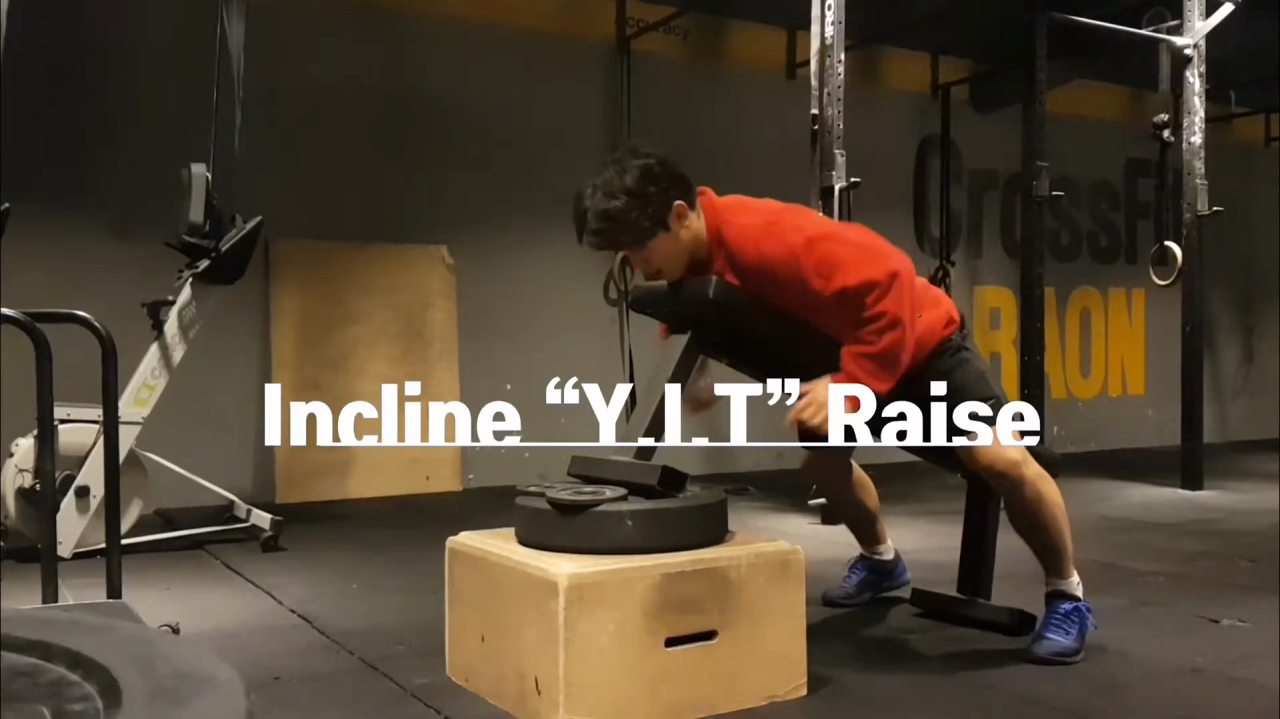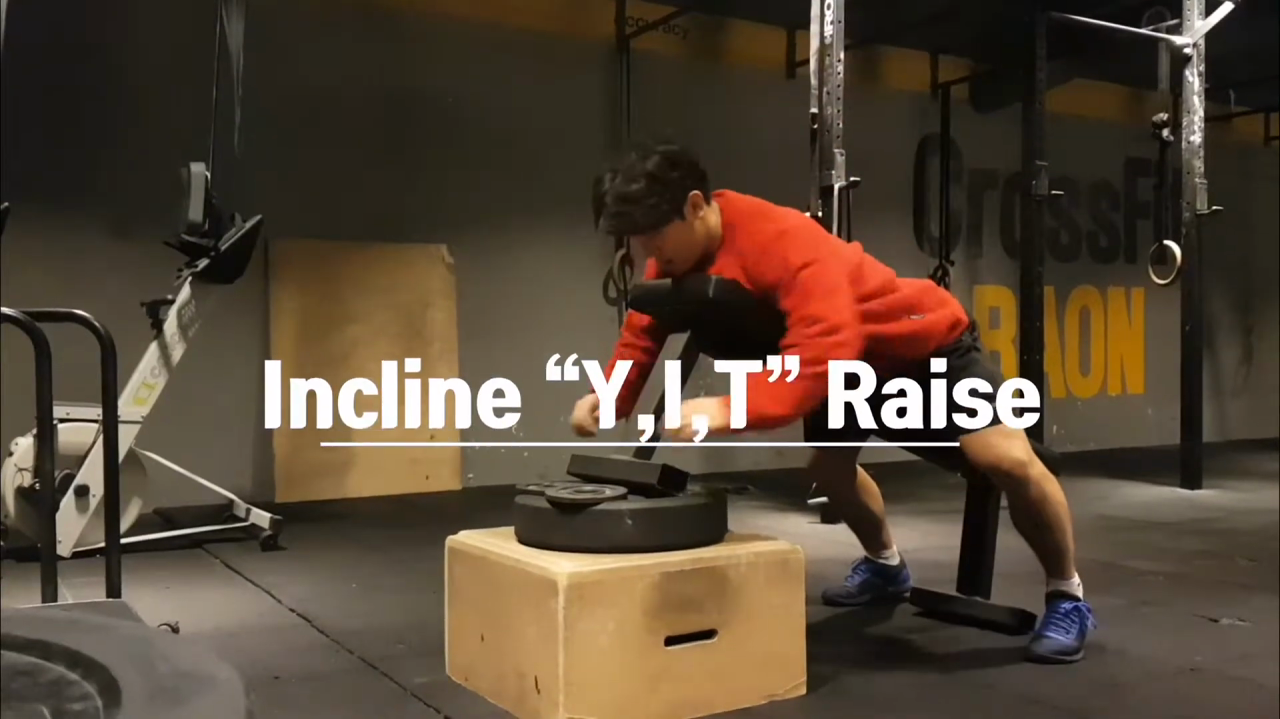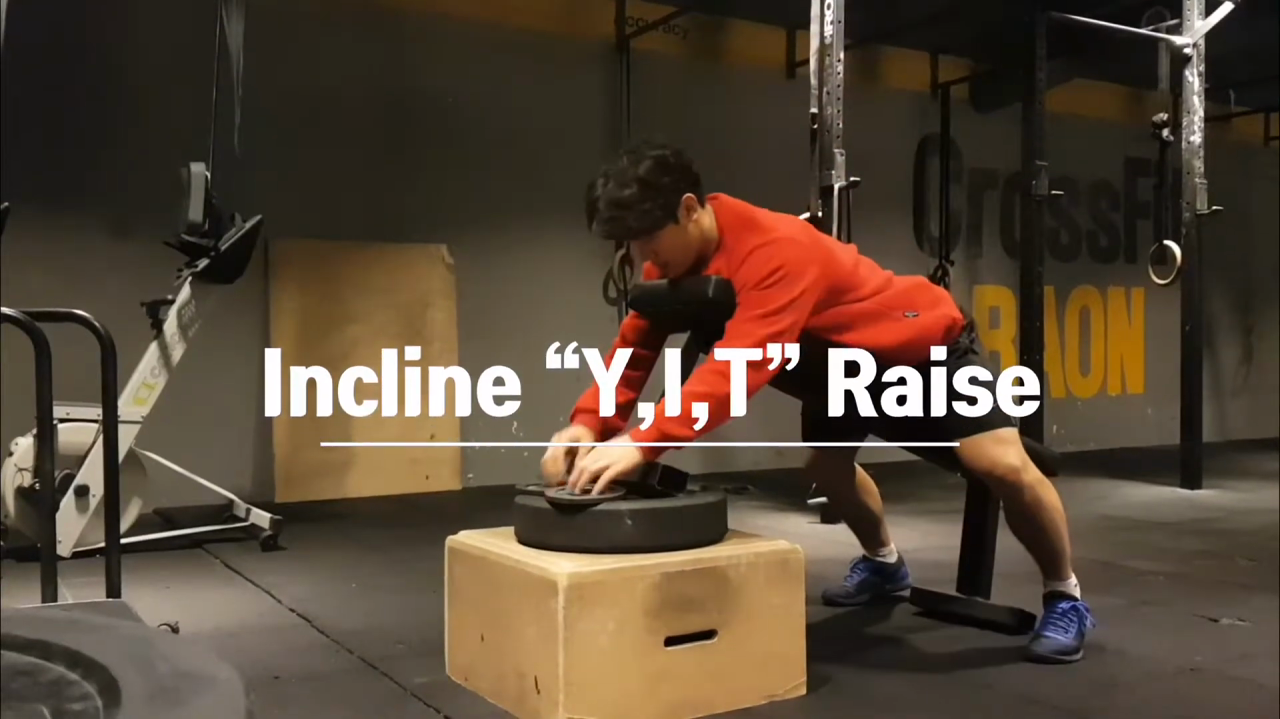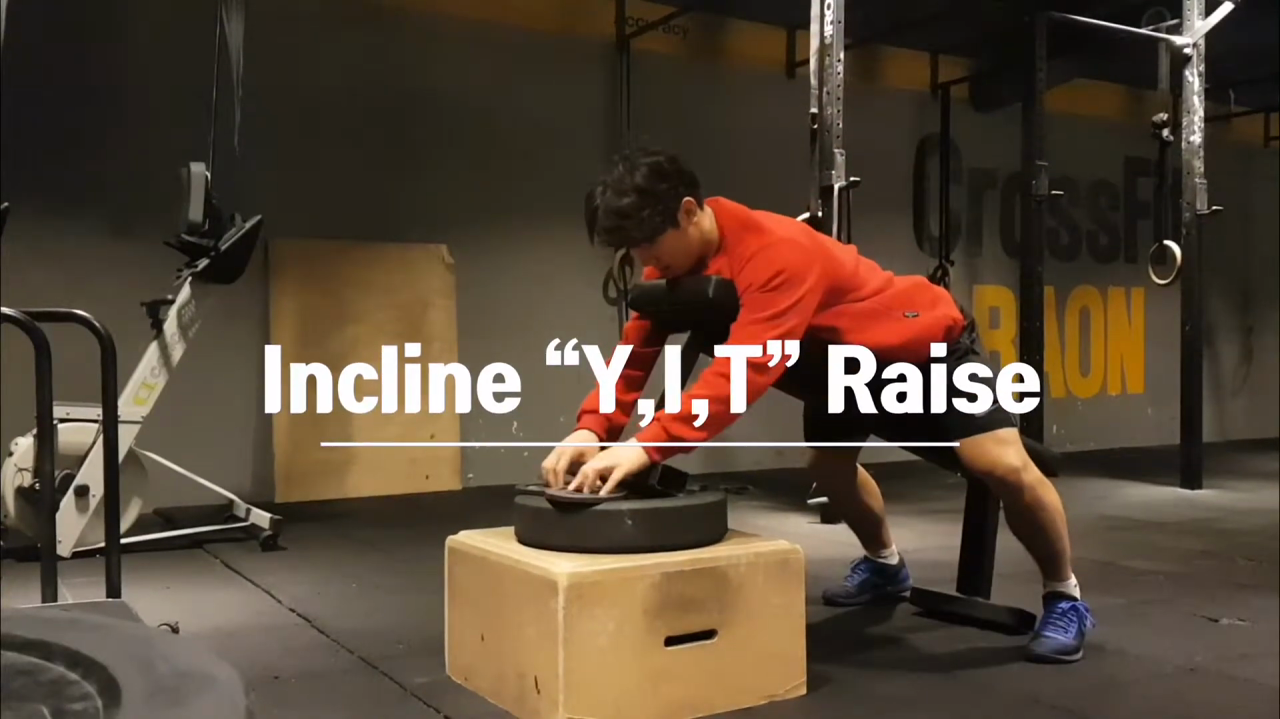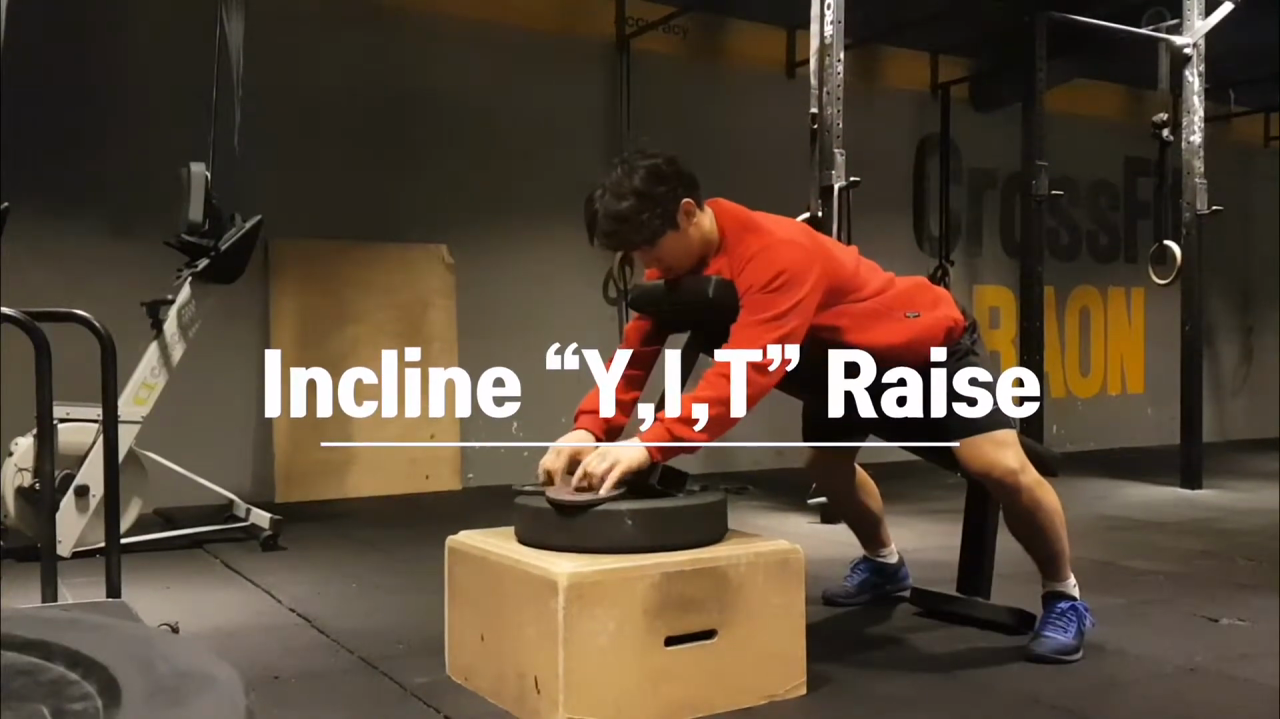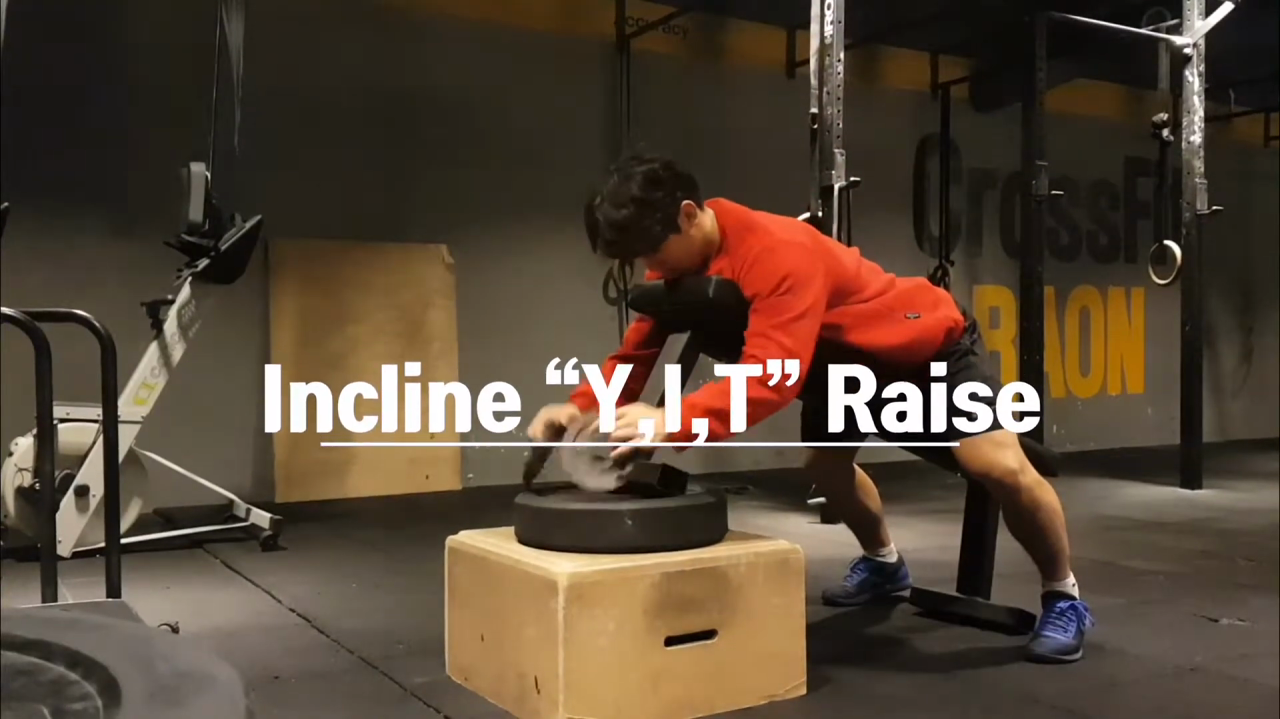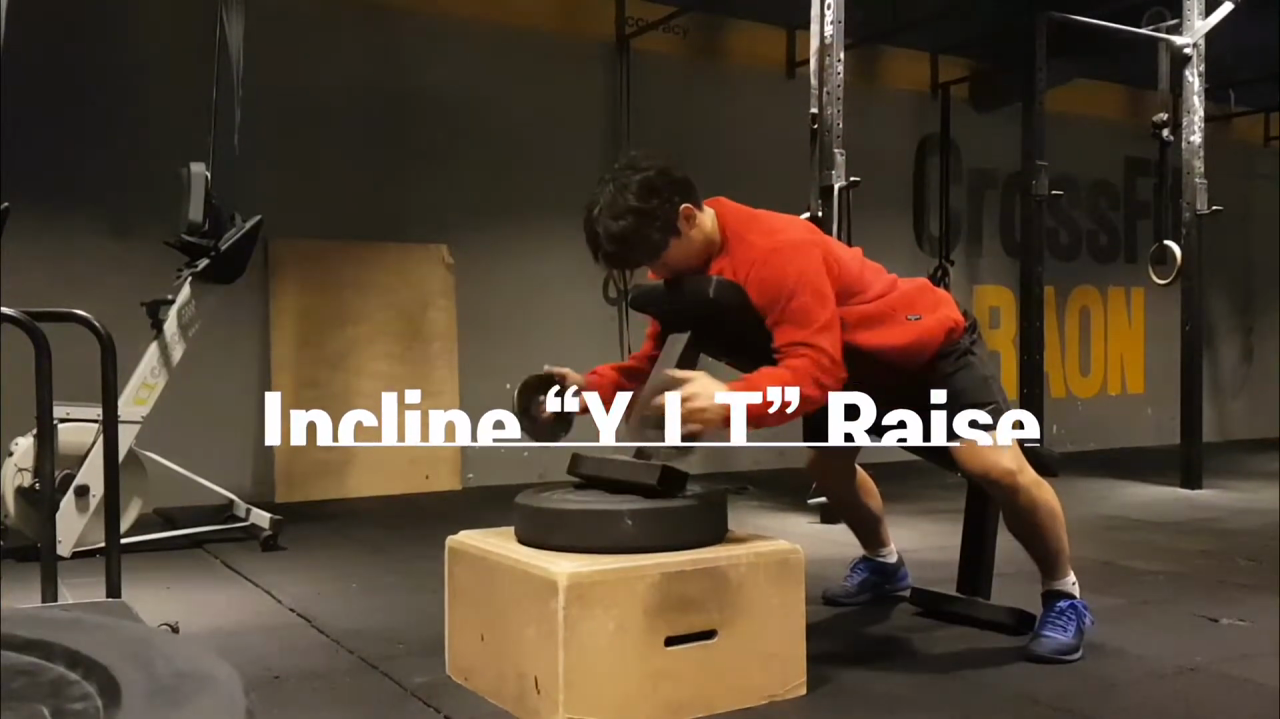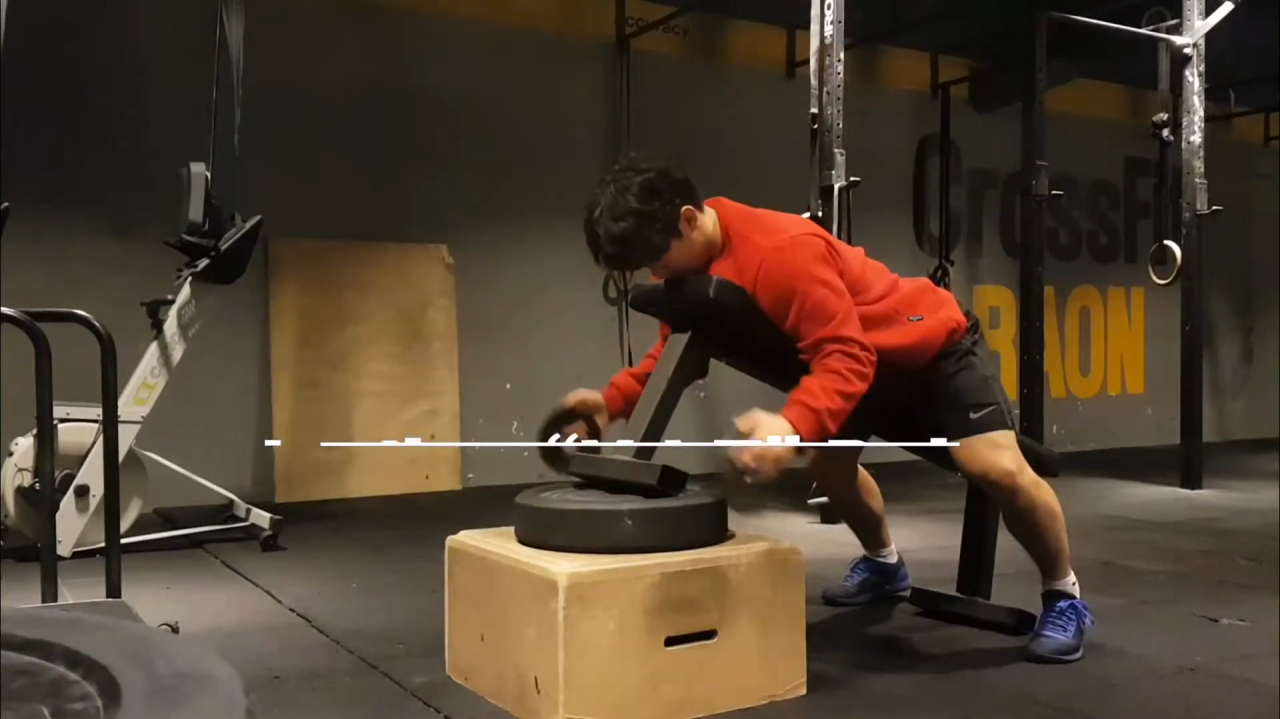
dt=0.2s
person 1, frame 1
left shoulder: (761, 233)
right shoulder: (679, 259)
left elbow: (886, 275)
left wrist: (852, 384)
right wrist: (690, 373)
left hip: (920, 341)
right hip: (835, 357)
left knee: (1003, 460)
right knee: (821, 461)
left ankle: (1067, 597)
right ankle: (881, 560)
person 1, frame 2
left shoulder: (780, 241)
right shoulder: (678, 258)
left elbow: (827, 341)
right elbow: (645, 331)
left wrist: (736, 409)
right wrist: (611, 395)
left hip: (928, 341)
right hip: (855, 363)
left knee: (1008, 460)
right knee: (827, 463)
left ankle: (1067, 597)
right ankle: (885, 564)
person 1, frame 3
left shoulder: (774, 250)
right shoulder: (675, 259)
left elbow: (743, 366)
right elbow: (637, 347)
left wrist: (639, 444)
right wrist: (587, 423)
left hip: (923, 341)
left knee: (1001, 466)
right knee: (825, 462)
left ankle: (1065, 598)
right ankle: (883, 563)
person 1, frame 4
left shoulder: (776, 252)
right shoulder: (676, 263)
left elbow: (744, 368)
right elbow: (636, 353)
left wrist: (647, 446)
right wrist: (590, 430)
left hip: (927, 342)
left knee: (1001, 465)
right knee: (827, 463)
left ankle: (1065, 598)
right ankle: (884, 564)
person 1, frame 5
left shoulder: (776, 253)
right shoulder: (678, 264)
left elbow: (748, 371)
right elbow: (636, 353)
left wrist: (649, 444)
right wrist: (589, 429)
left hip: (928, 341)
left knee: (1000, 468)
right knee: (825, 461)
left ankle: (1064, 599)
right ankle: (884, 563)
person 1, frame 6
left shoulder: (777, 253)
right shoulder: (682, 263)
left elbow: (771, 374)
right elbow: (638, 354)
left wrist: (673, 426)
right wrist: (581, 408)
left hip: (928, 343)
right hip: (853, 358)
left knee: (999, 467)
right knee: (823, 461)
left ankle: (1063, 598)
right ankle: (883, 562)
person 1, frame 7
left shoulder: (779, 251)
right shoulder: (685, 263)
left elbow: (814, 368)
right elbow: (656, 355)
left wrist: (731, 402)
right wrist: (593, 388)
left hip: (930, 343)
right hip: (858, 360)
left knee: (996, 467)
right knee: (826, 462)
left ankle: (1064, 597)
right ankle: (883, 563)
person 1, frame 8
left shoulder: (782, 250)
right shoulder: (690, 264)
left elbow: (846, 357)
left wrist: (792, 426)
right wrist: (612, 400)
left hip: (933, 344)
right hip: (864, 357)
left knee: (997, 468)
right knee: (828, 463)
left ankle: (1064, 598)
right ankle: (884, 564)
